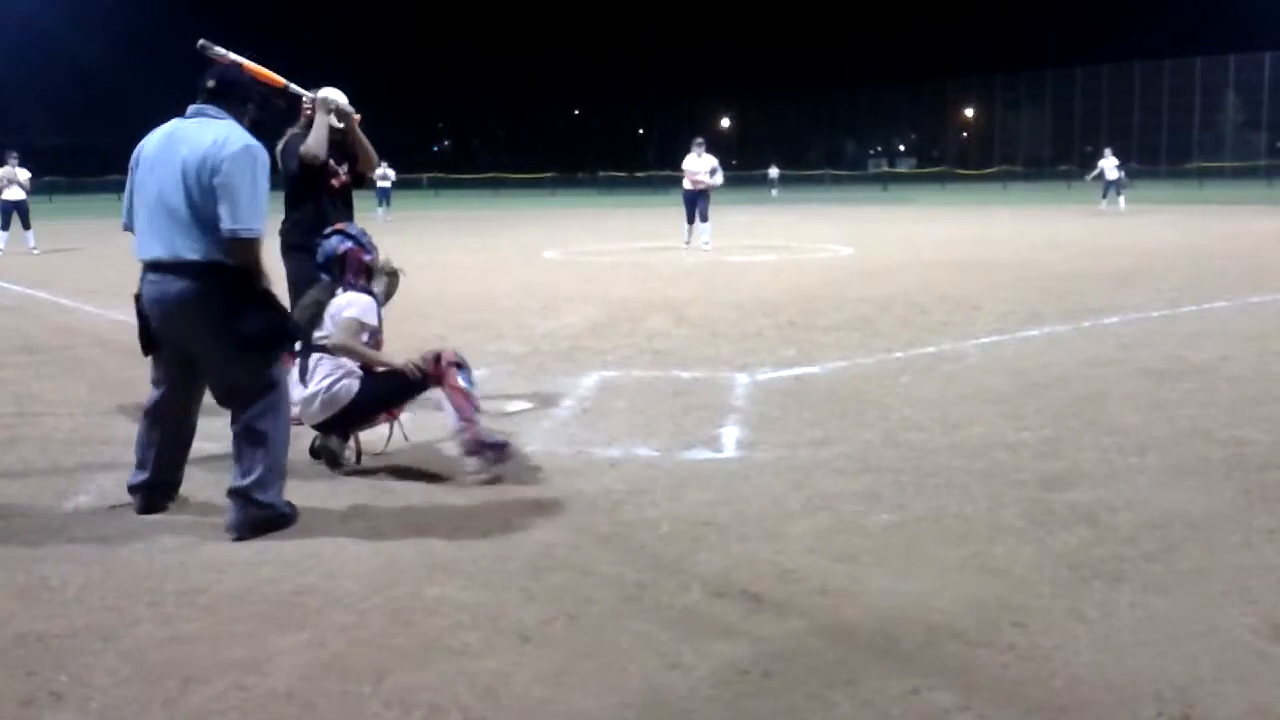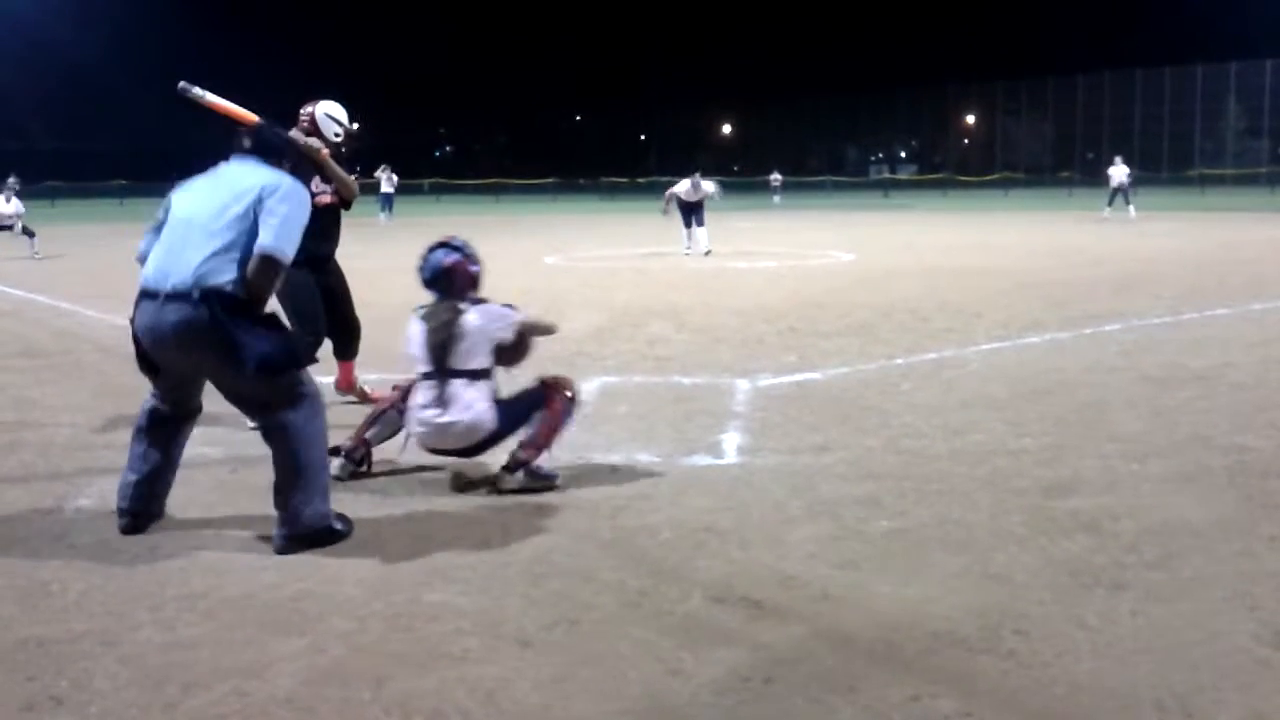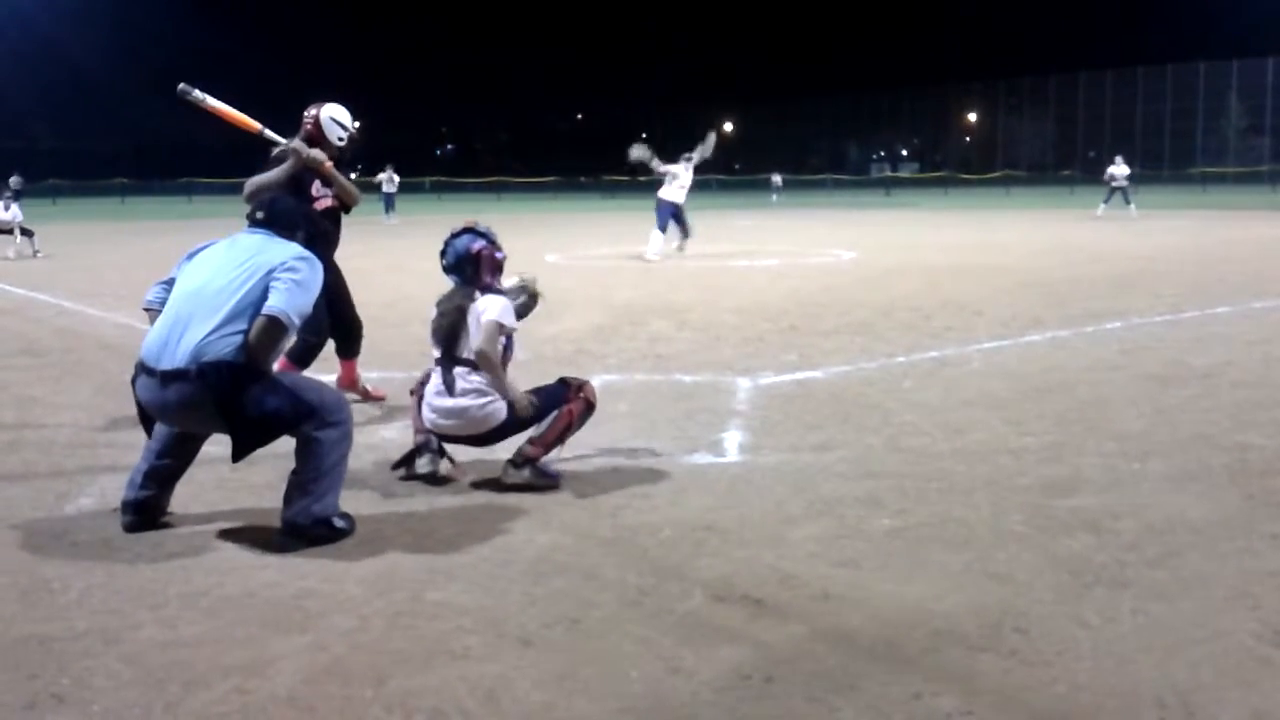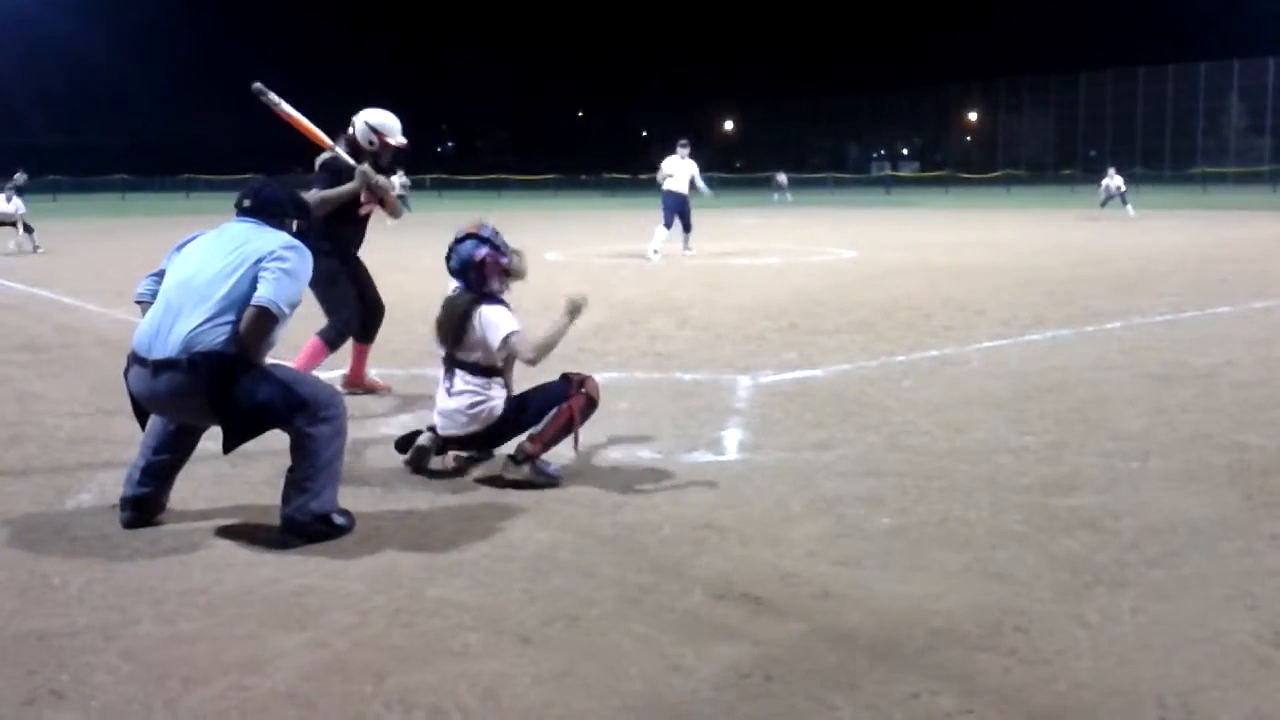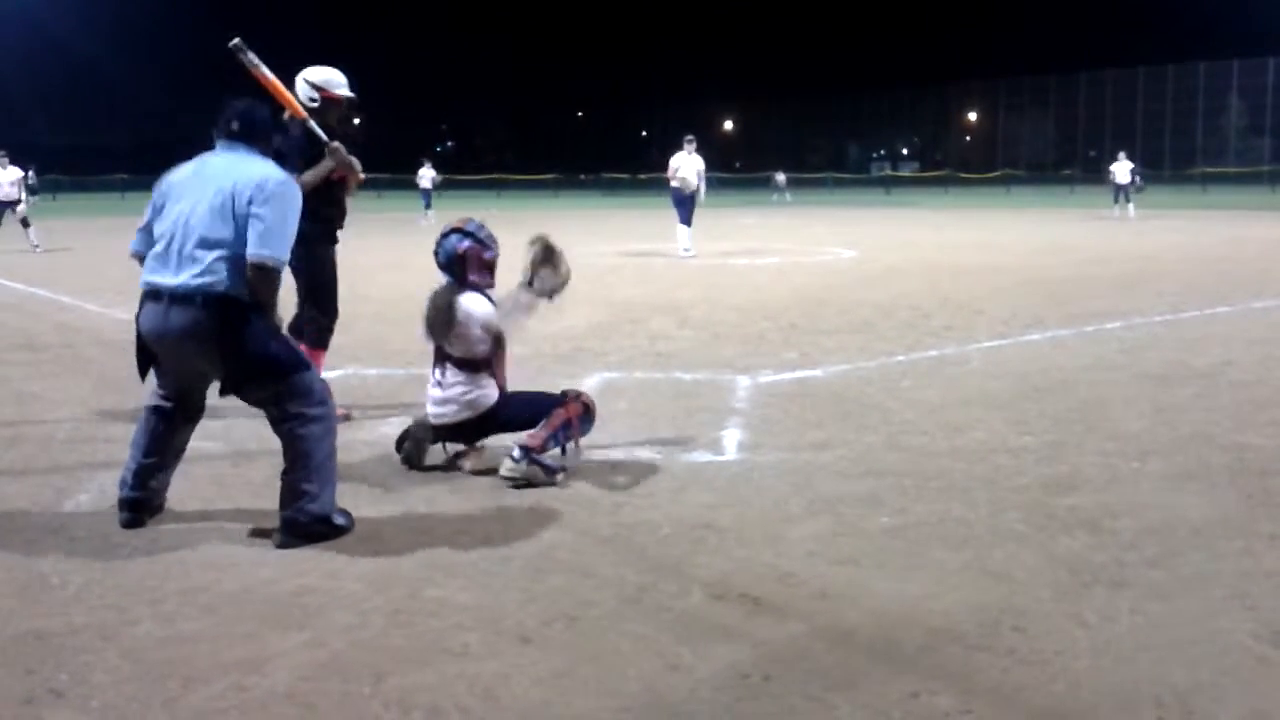
dt=0.7s
person 1, frame 1
left shoulder: (153, 140)
right shoulder: (238, 145)
left elbow: (133, 222)
right elbow: (241, 237)
right wrist: (257, 283)
left hip: (156, 284)
right hip: (213, 288)
left knee: (171, 391)
right knee: (260, 391)
left ankle: (151, 487)
right ankle: (256, 503)
person 1, frame 2
left shoulder: (192, 184)
right shoulder: (285, 186)
left elbow: (147, 250)
right elbow: (269, 259)
right wrist: (250, 313)
left hip: (149, 314)
right hip: (207, 315)
left knee: (168, 408)
right knee: (295, 405)
left ankle: (137, 507)
right ankle: (306, 521)
person 1, frame 3
left shoulder: (208, 249)
right shoulder: (299, 259)
left elbow: (154, 301)
right elbow: (274, 322)
right wrist: (253, 378)
left hip: (149, 384)
right hip: (208, 386)
right knee: (329, 412)
left ankle: (141, 505)
right ankle: (310, 521)
person 1, frame 4
left shoulder: (197, 240)
right shoulder: (287, 248)
left elbow: (147, 293)
right elbow: (262, 313)
right wrist: (248, 366)
left hip: (142, 376)
right hip: (200, 377)
left knee: (184, 402)
right knee: (323, 406)
left ankle: (140, 500)
right ankle: (309, 517)
person 1, frame 5
left shoulder: (179, 174)
right shoulder: (274, 180)
left elbow: (141, 248)
right elbow: (262, 266)
right wrist: (268, 315)
left hip: (154, 314)
right hip: (213, 316)
left knee: (172, 403)
right knee: (307, 401)
left ankle: (137, 499)
right ankle: (308, 517)
person 2, frame 1
left shoulder: (341, 147)
right shoulder: (295, 141)
left elbow: (370, 165)
right elbow: (314, 154)
left wrist: (351, 124)
right wrist: (322, 113)
right hip: (305, 249)
person 2, frame 2
left shoulder: (331, 162)
left elbow: (351, 192)
left wrist: (324, 159)
left hip: (323, 260)
right hip: (291, 263)
left knee: (348, 327)
right knee: (310, 336)
left ankle: (347, 382)
person 2, frame 3
left shoulder: (330, 165)
right shoulder: (287, 160)
left elbow: (353, 199)
right elbow: (251, 193)
left wrist: (327, 168)
right wrist: (292, 164)
left hip: (323, 261)
left knee: (349, 326)
right knee: (314, 333)
left ankle: (349, 379)
person 2, frame 4
left shoulder: (372, 169)
right shoulder: (336, 167)
left elbow: (396, 212)
right elbow: (311, 205)
left wrist: (386, 192)
right wrist: (355, 186)
left hip: (343, 253)
right hip: (319, 253)
left knee: (372, 309)
right knee: (344, 320)
left ankle: (356, 376)
person 2, frame 5
left shoulder: (329, 136)
right shoulder: (297, 137)
left elbow: (346, 188)
left wrist: (350, 169)
right wrist: (327, 163)
left hip: (322, 235)
right hip: (305, 237)
left knee: (312, 310)
right knee: (322, 314)
person 3, frame 1
left shoulder: (317, 297)
right shoulder: (359, 300)
right elbow: (340, 342)
right wrist: (393, 363)
left hip: (311, 410)
right hip: (340, 400)
left knee: (397, 396)
right knee: (444, 363)
left ankle: (334, 437)
right ankle: (474, 439)
person 3, frame 2
left shoulder: (419, 320)
right shoulder: (486, 314)
right elbow: (549, 328)
right wrist: (517, 327)
left hip: (425, 434)
right hip: (475, 433)
left knee: (407, 392)
right knee: (561, 387)
left ankle: (351, 453)
right ankle: (518, 468)
person 3, frame 3
left shoulder: (443, 306)
right shoulder: (496, 302)
right elbow: (482, 349)
right wrist: (511, 391)
left hip: (437, 420)
right hip: (484, 421)
left knee: (428, 380)
right knee: (582, 393)
left ankle: (425, 448)
right ankle: (523, 463)
person 3, frame 4
left shoulder: (454, 300)
right shoulder: (492, 312)
right elbow: (530, 354)
left wrist: (509, 274)
right wrist: (567, 317)
left hip: (448, 423)
right hip: (481, 423)
right knee: (585, 389)
left ankle: (434, 440)
right ankle: (523, 459)
person 3, frame 5
left shoulder: (441, 299)
right shoulder: (472, 303)
left elbow: (497, 314)
right elbow: (502, 321)
left hip: (441, 413)
right hip: (476, 410)
right knee: (581, 405)
left ankle: (432, 432)
right ankle: (525, 455)
